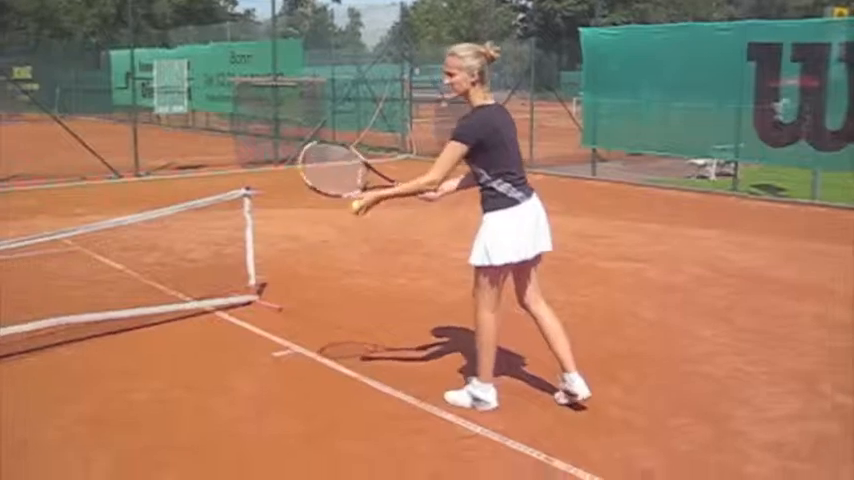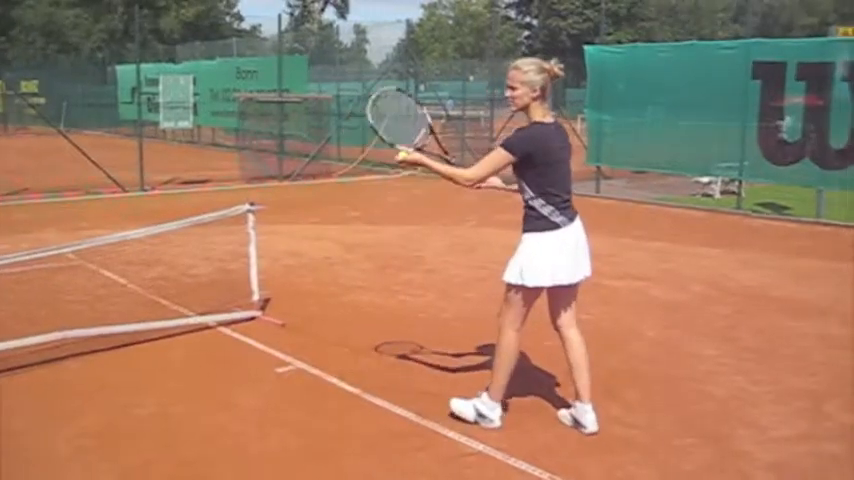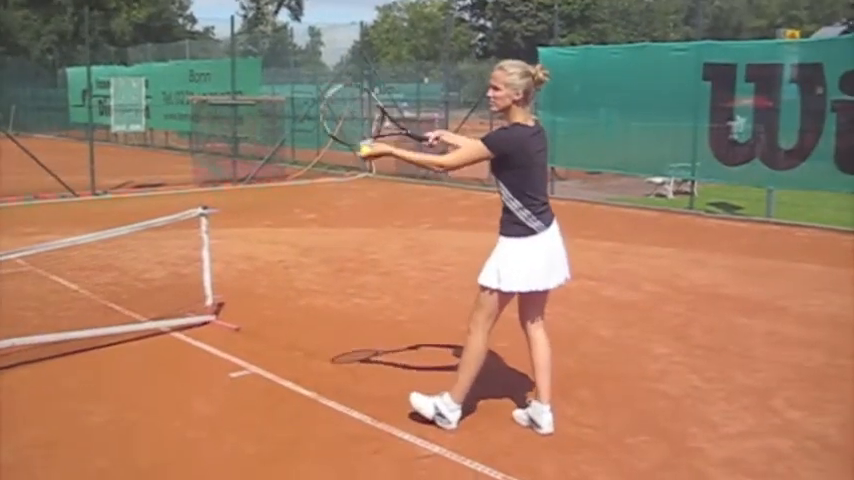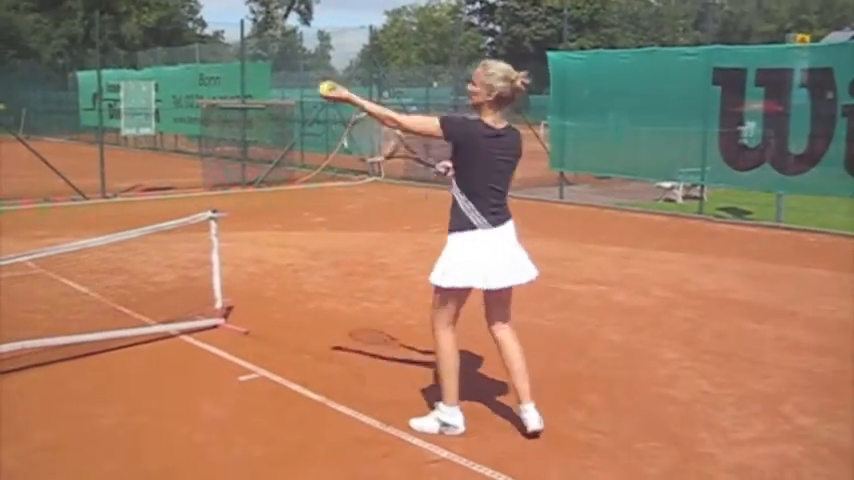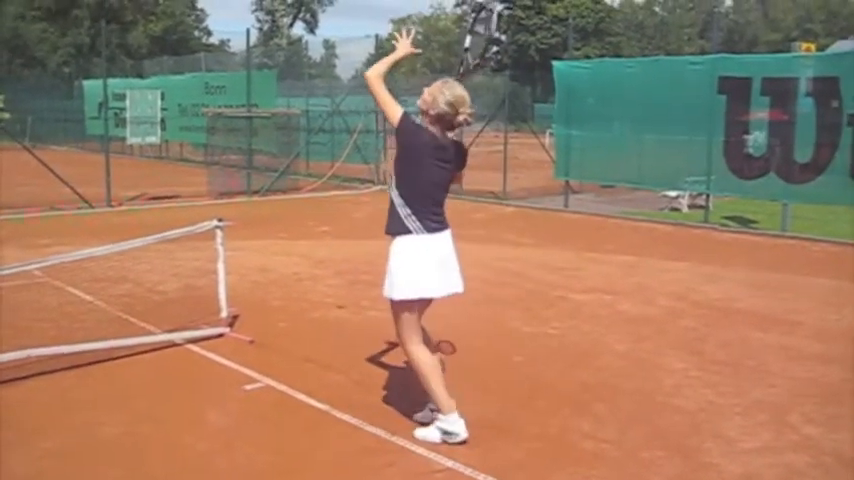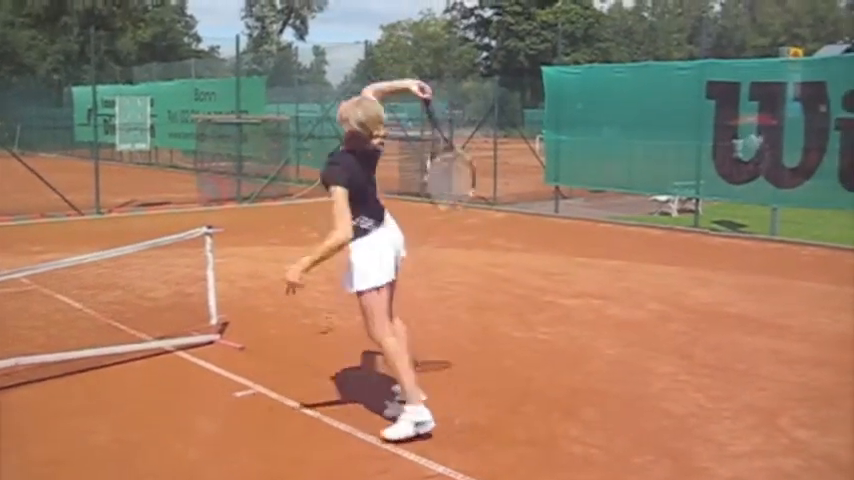
dt=0.5s
person 1, frame 1
left shoulder: (474, 122)
right shoulder: (498, 112)
left elbow: (432, 178)
left wrist: (379, 195)
right wrist: (452, 186)
left hip: (505, 219)
right hip: (527, 211)
left knee: (485, 303)
right knee: (532, 299)
left ankle: (483, 390)
right ankle: (573, 380)
person 1, frame 2
left shoulder: (527, 137)
right shoulder: (556, 131)
left elbow: (467, 178)
left wrist: (420, 158)
right wrist: (502, 181)
left hip: (544, 242)
right hip: (568, 234)
left knee: (510, 323)
right knee: (565, 322)
left ankle: (489, 406)
right ankle: (584, 410)
person 1, frame 3
left shoulder: (508, 138)
right shoulder: (533, 132)
left elbow: (444, 163)
right elbow: (482, 150)
left wrist: (389, 150)
right wrist: (451, 136)
left hip: (521, 245)
right hip: (544, 238)
left knee: (479, 325)
right knee: (534, 324)
left ankle: (450, 406)
right ankle: (541, 410)
person 1, frame 4
left shoulder: (467, 133)
right shoulder: (513, 138)
left elbow: (399, 120)
left wrist: (352, 98)
left hip: (468, 245)
right hip: (503, 238)
left knee: (443, 325)
right knee: (501, 325)
left ankle: (450, 413)
right ankle: (529, 409)
person 1, frame 5
left shoulder: (411, 134)
right shoulder: (457, 152)
left elbow: (371, 78)
left wrist: (401, 51)
left hip: (413, 248)
right hip: (440, 244)
left knee: (410, 339)
right knee: (413, 329)
left ankle: (451, 420)
right ankle: (443, 405)
person 1, frame 6
left shoulder: (341, 172)
right shoulder: (366, 146)
left elbow: (342, 233)
right elbow: (370, 92)
left wrist: (301, 267)
right wrist: (402, 84)
left hip: (371, 245)
right hip: (378, 236)
left knee: (378, 329)
right knee: (387, 316)
left ankle: (417, 409)
right ankle: (410, 392)
